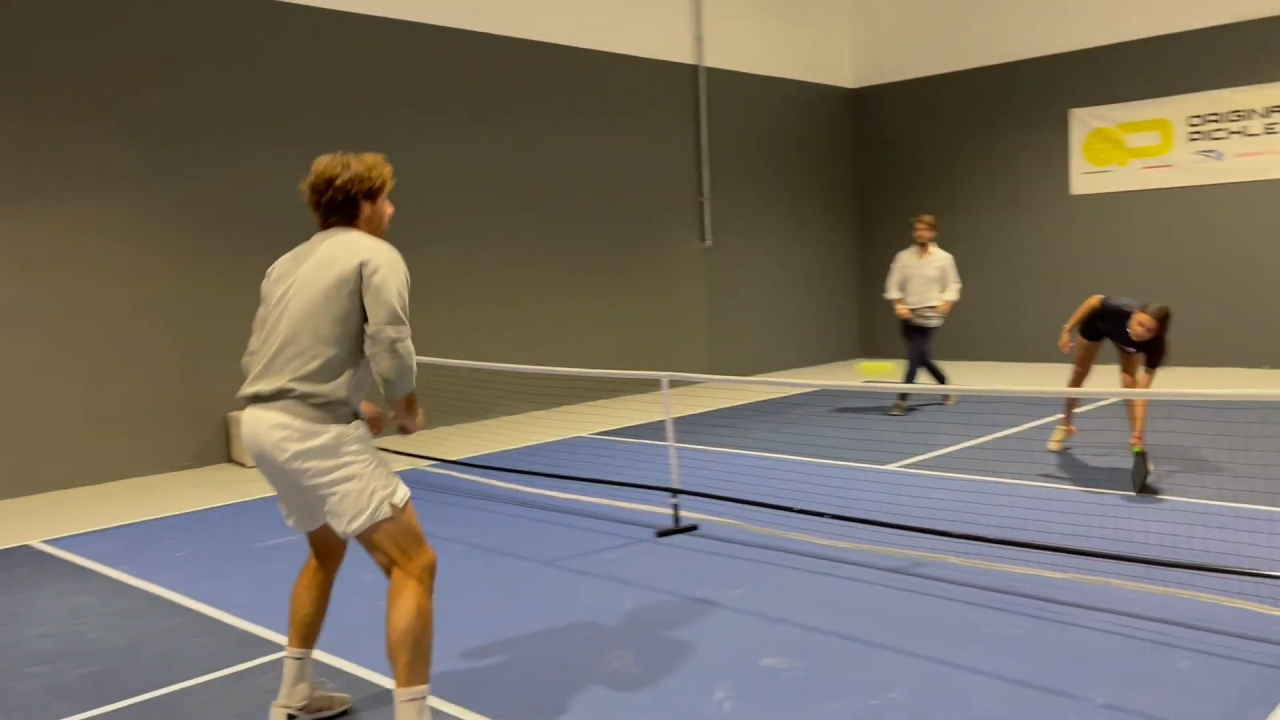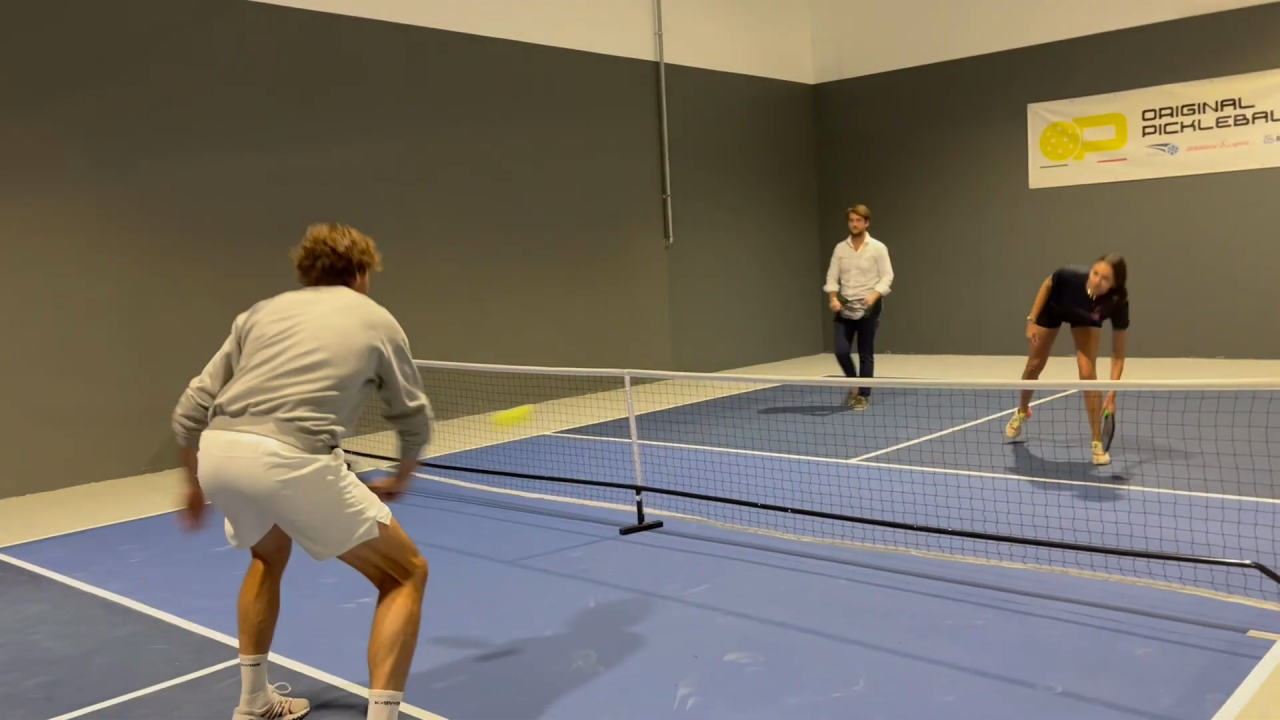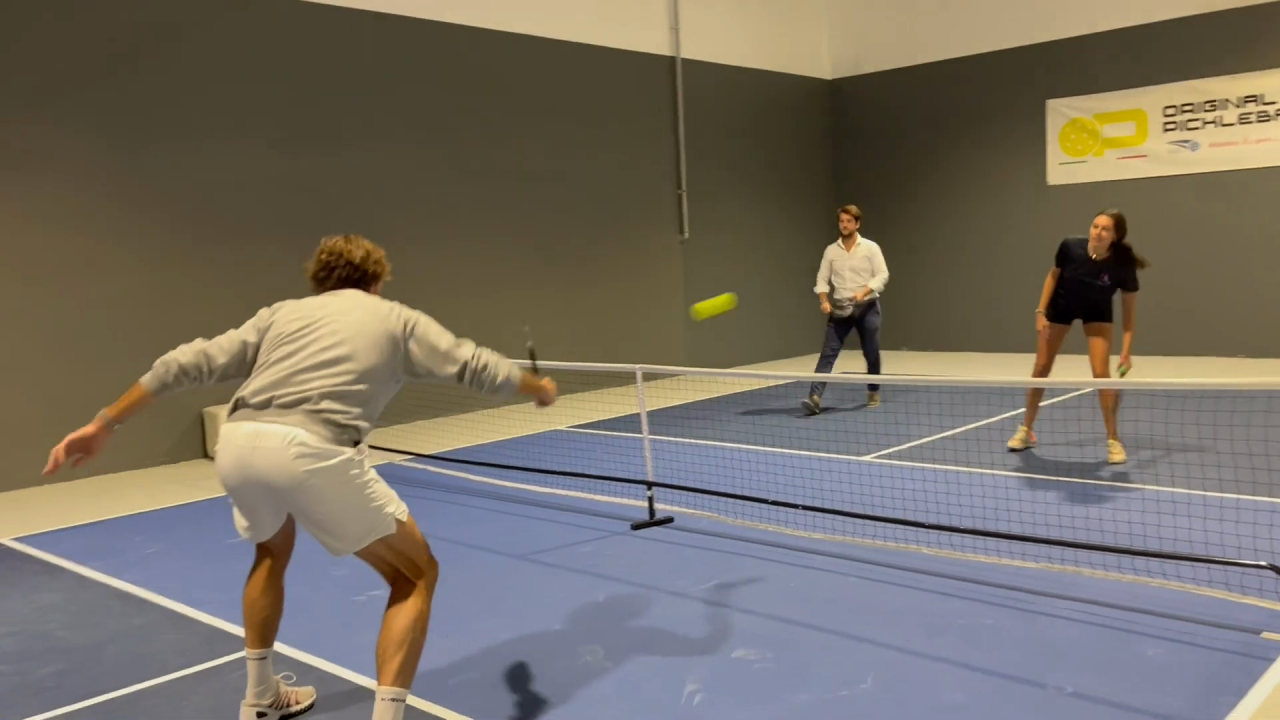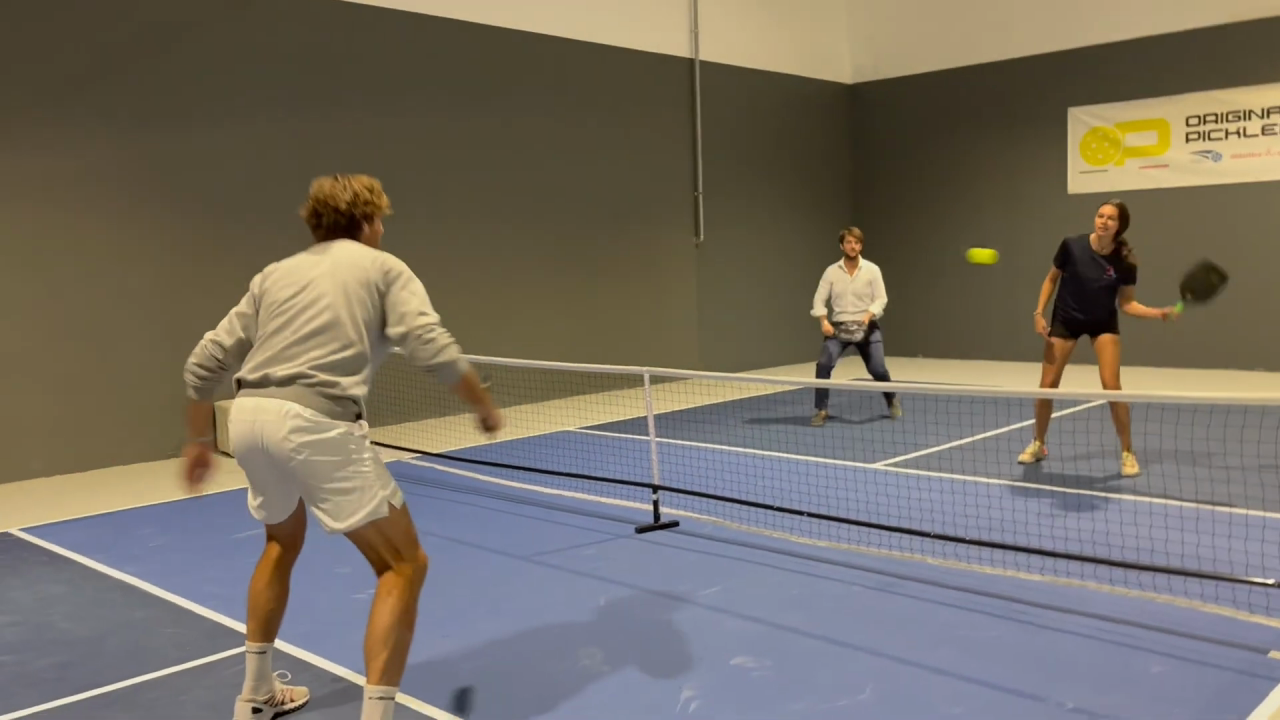
dt=0.2s
person 1, frame 1
left shoulder: (284, 266)
right shoulder: (377, 256)
right elbow: (390, 355)
right wrist: (407, 412)
left hip: (263, 424)
right hip: (316, 432)
left knee: (326, 551)
right knee: (414, 565)
person 1, frame 2
left shoulder: (260, 312)
right shoulder: (377, 322)
left elbow: (193, 406)
right elbow: (414, 419)
left wrist: (194, 484)
right wrist: (401, 478)
left hip: (219, 450)
right hip: (292, 456)
left knee: (269, 556)
right knee: (407, 575)
person 1, frame 3
left shoulder: (279, 314)
right shoulder: (398, 318)
left elbow: (187, 364)
right elbow: (474, 366)
left wrist: (101, 425)
right wrist: (537, 385)
left hip: (238, 443)
right hip: (315, 451)
left knee: (272, 552)
right knee: (416, 576)
person 1, frame 4
left shoulder: (273, 274)
right shoulder: (385, 267)
left elbow: (206, 359)
right elbow: (434, 349)
left wrist: (198, 440)
right wrist: (485, 407)
left hip: (250, 416)
right hip: (319, 424)
left knee: (282, 543)
right knee: (404, 566)
person 2, frame 1
left shoulder: (1153, 346)
right shoulder: (1116, 309)
left elbow: (1142, 389)
right elbow: (1094, 301)
left wrist: (1138, 430)
right wrist: (1067, 330)
left hip: (1128, 341)
right hip: (1095, 325)
left knee: (1129, 385)
right knee: (1078, 377)
left ankle: (1137, 446)
right ankle: (1065, 425)
person 2, frame 2
left shoulder: (1118, 304)
right shoulder: (1070, 276)
left elbow: (1118, 354)
right elbow: (1048, 285)
left wrist: (1112, 393)
right wrist: (1031, 320)
left hip: (1085, 322)
right hip: (1053, 310)
left knee: (1087, 373)
right knee: (1033, 367)
left ankle: (1097, 442)
right ankle: (1022, 412)
person 2, frame 3
left shoulder: (1123, 265)
right shoulder: (1070, 246)
left elbow: (1129, 309)
right elbow: (1053, 276)
left wrist: (1126, 351)
right wrist: (1040, 312)
left hip: (1097, 313)
right hip: (1061, 307)
left knee: (1101, 374)
right knee: (1041, 369)
left ankle: (1113, 439)
right ankle: (1026, 430)
person 2, frame 4
left shoulder: (1126, 261)
right shoulder: (1071, 245)
left elbow: (1125, 304)
right elbow: (1051, 278)
left wrist: (1157, 313)
right wrist: (1039, 313)
left hip: (1104, 324)
right hip: (1065, 321)
left knee: (1111, 387)
right knee: (1047, 385)
left ankle: (1127, 452)
right ankle: (1038, 444)
person 3, frame 1
left shoulder: (944, 258)
right shoulder: (902, 257)
left elbow: (953, 285)
right elbow: (893, 285)
left wrist: (946, 304)
right wrist: (898, 306)
left hip: (931, 314)
right hip: (909, 314)
left knee: (916, 356)
right knee: (922, 357)
left ankle: (902, 400)
right ankle: (945, 387)
person 3, frame 2
left shoulder: (878, 248)
right shoulder: (840, 248)
left elbow: (887, 277)
right elbow: (832, 277)
left wrist: (874, 297)
right wrist: (833, 299)
left hip: (869, 307)
right hip: (846, 307)
left knee: (865, 352)
right knee: (840, 352)
left ankle: (864, 395)
person 3, frame 3
left shoulder: (871, 247)
right shoulder: (831, 250)
left elbow: (882, 275)
right elbow: (822, 278)
left wrist: (864, 292)
right wrist: (824, 300)
left hip: (866, 307)
right hip: (839, 307)
left knee: (871, 354)
right knee: (828, 351)
left ankle: (873, 391)
right ankle: (815, 398)
person 3, frame 4
left shoulder: (872, 270)
right shoulder: (831, 271)
left elbow: (881, 299)
right elbow: (819, 300)
left wrist: (868, 315)
right wrist: (824, 322)
left hip: (867, 327)
right hip: (839, 327)
left knee: (878, 369)
right knee: (824, 363)
left ankle: (892, 401)
right ankle: (821, 410)
